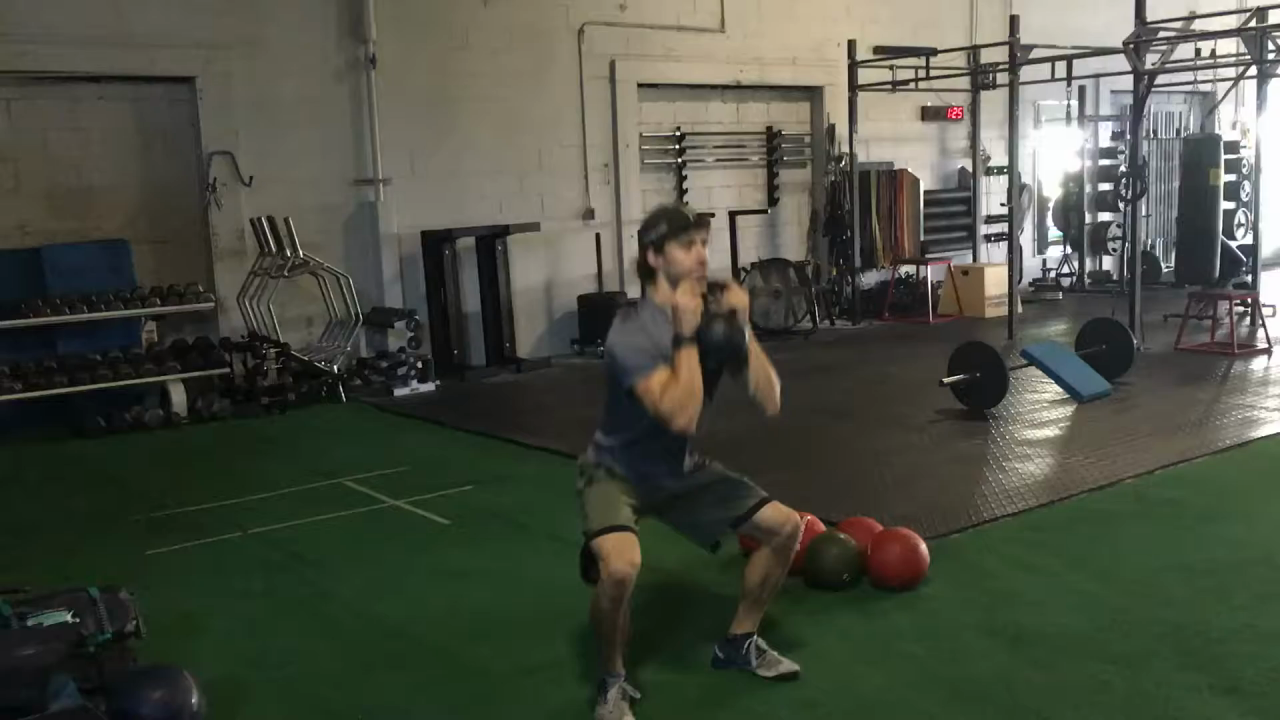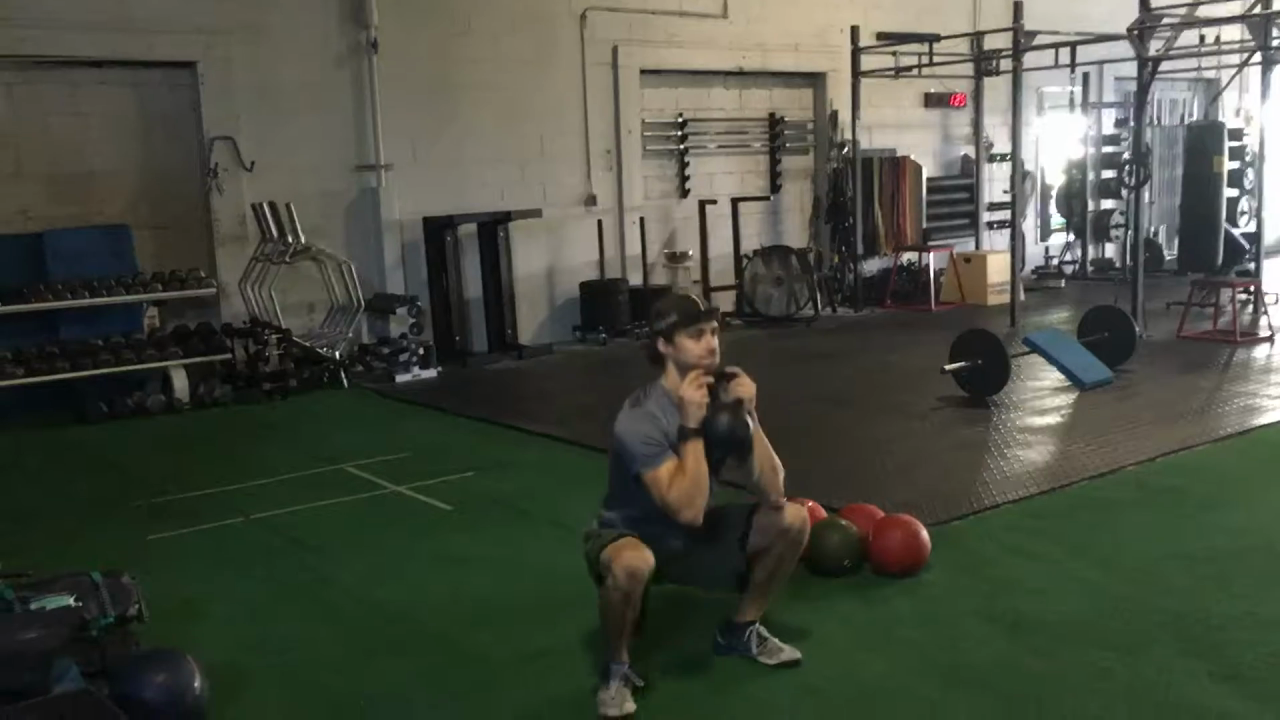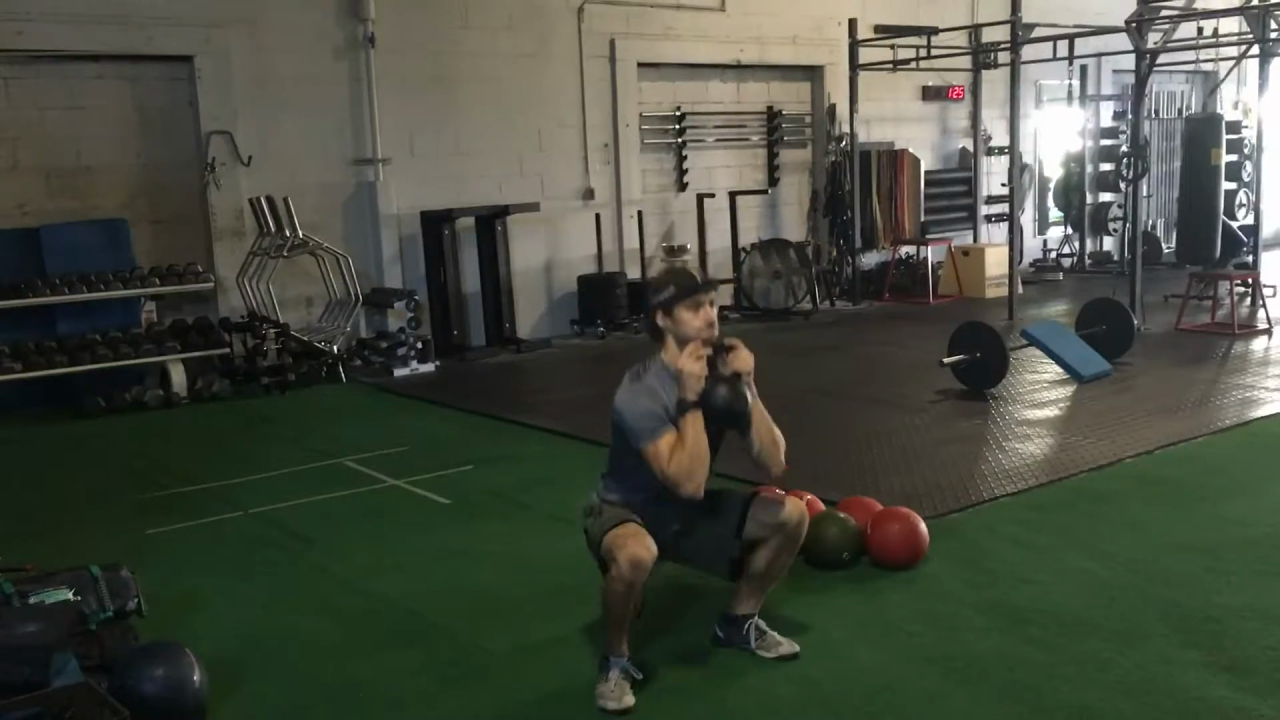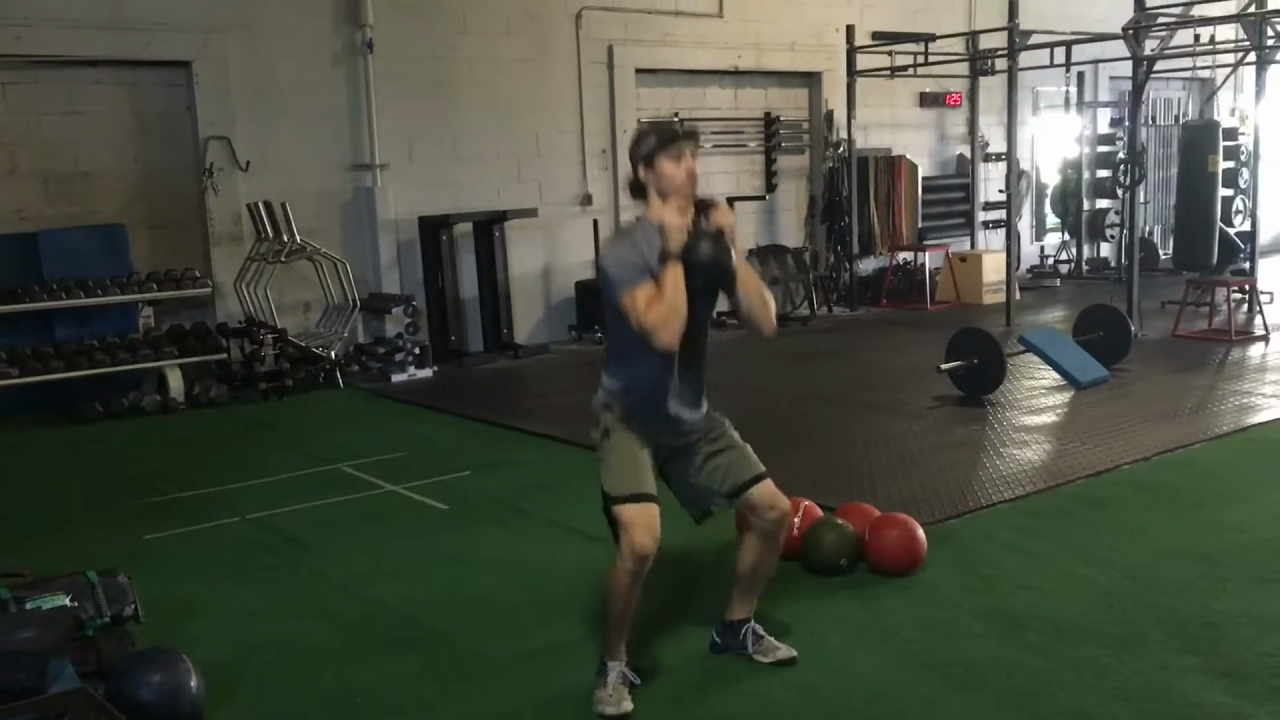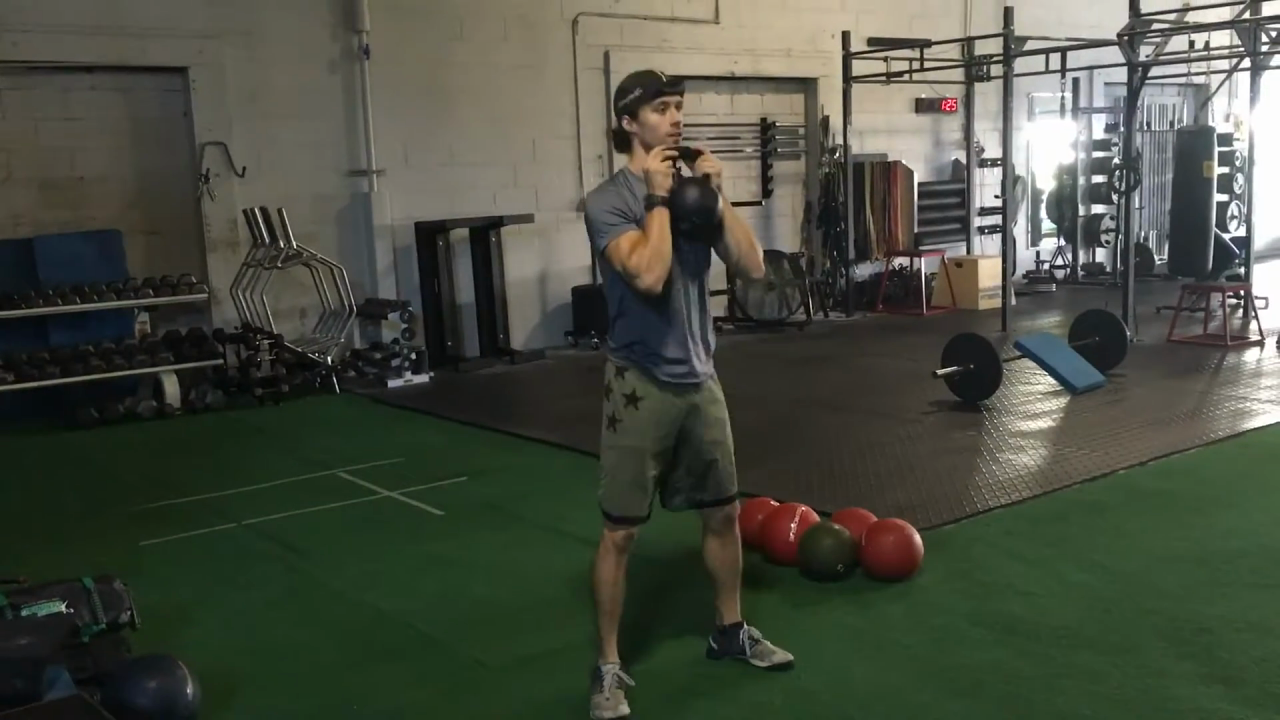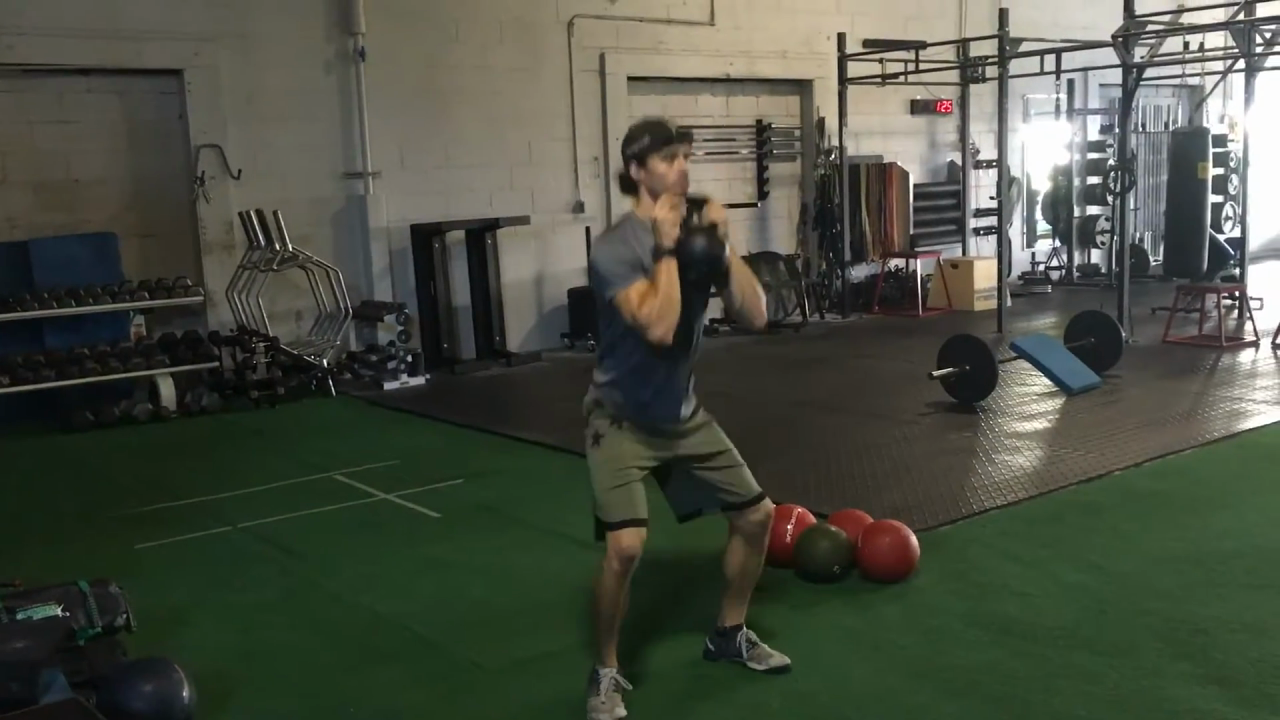
dt=0.3s
person 1, frame 1
left shoulder: (716, 316)
right shoulder: (632, 332)
left elbow: (770, 401)
right elbow: (681, 418)
left wrist: (742, 325)
right wrist: (685, 335)
left hip: (681, 471)
right hip: (616, 473)
left knee: (785, 526)
right knee: (620, 566)
left ankle: (739, 641)
person 1, frame 2
left shoulder: (726, 398)
right shoulder: (640, 420)
left elbow: (772, 490)
right elbow: (688, 510)
left wrist: (748, 416)
right wrist: (691, 425)
left hip: (688, 535)
right hip: (625, 534)
left knee: (792, 523)
right knee: (632, 566)
left ankle: (740, 630)
right ankle: (617, 668)
person 1, frame 3
left shoulder: (723, 373)
right shoulder: (640, 392)
left elbow: (774, 462)
right elbow: (688, 481)
left wrist: (748, 387)
right wrist: (691, 398)
left hip: (687, 512)
right hip: (624, 510)
left knee: (790, 517)
right knee: (636, 559)
left ankle: (738, 620)
right ankle: (615, 660)
person 1, frame 4
right shoulder: (625, 250)
left elbow: (765, 322)
right elbow: (664, 334)
left wrist: (730, 248)
right wrist: (672, 250)
left hip: (691, 419)
right hip: (627, 420)
left knee: (774, 512)
right knee: (641, 542)
left ankle: (735, 626)
right ankle: (614, 664)
person 1, frame 5
left shoulder: (693, 184)
right shoulder: (610, 199)
left elbow: (752, 267)
right elbow: (649, 275)
left wrist: (717, 195)
right wrist: (657, 198)
left hip: (699, 380)
right hip: (641, 385)
left knee: (723, 515)
right knee: (621, 533)
left ankle: (731, 633)
person 1, frame 6
right shoulder: (615, 246)
left elbow: (755, 315)
right elbow: (659, 326)
left wrist: (723, 242)
right wrist: (665, 247)
left hip: (684, 415)
right hip: (622, 418)
left knee: (756, 516)
right knee: (626, 546)
left ankle: (729, 635)
